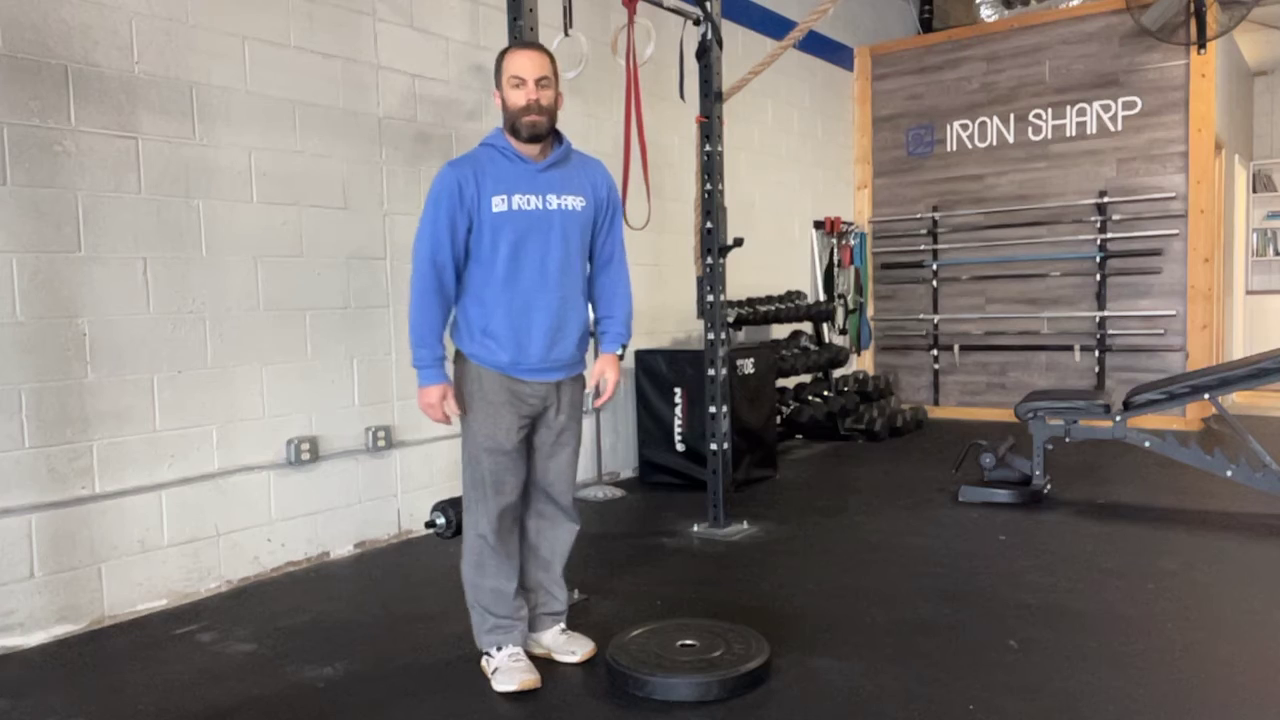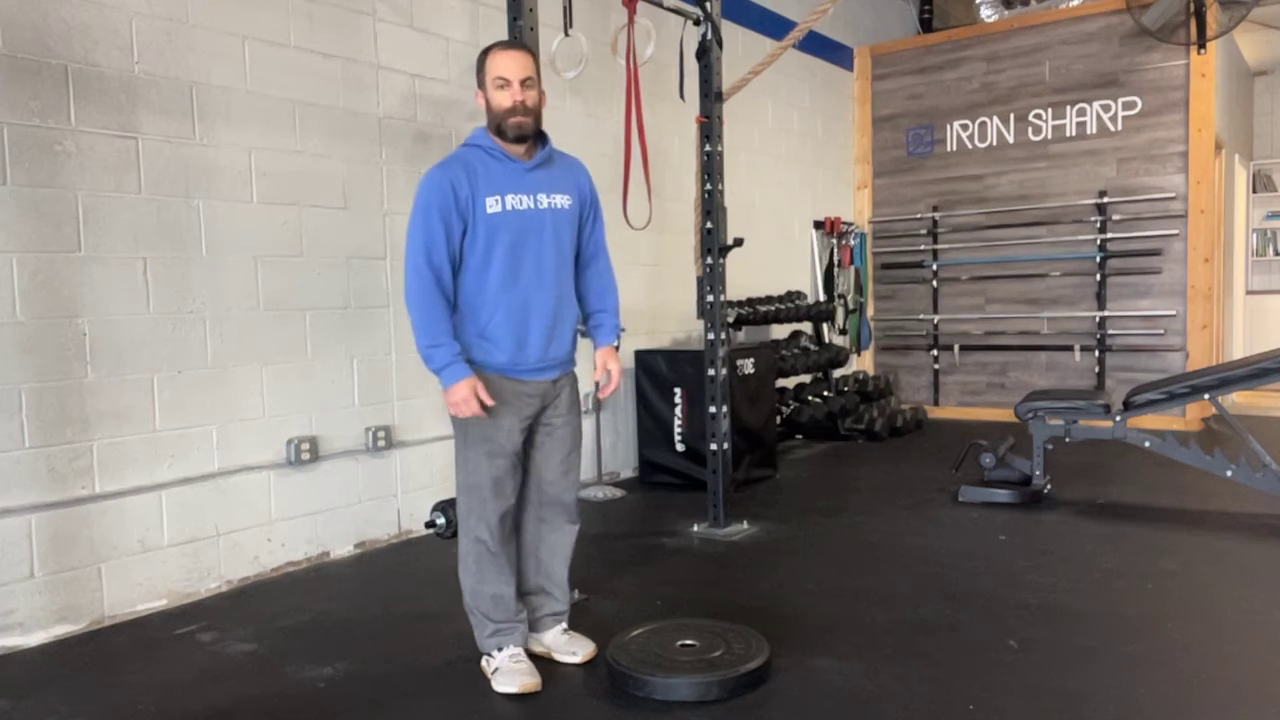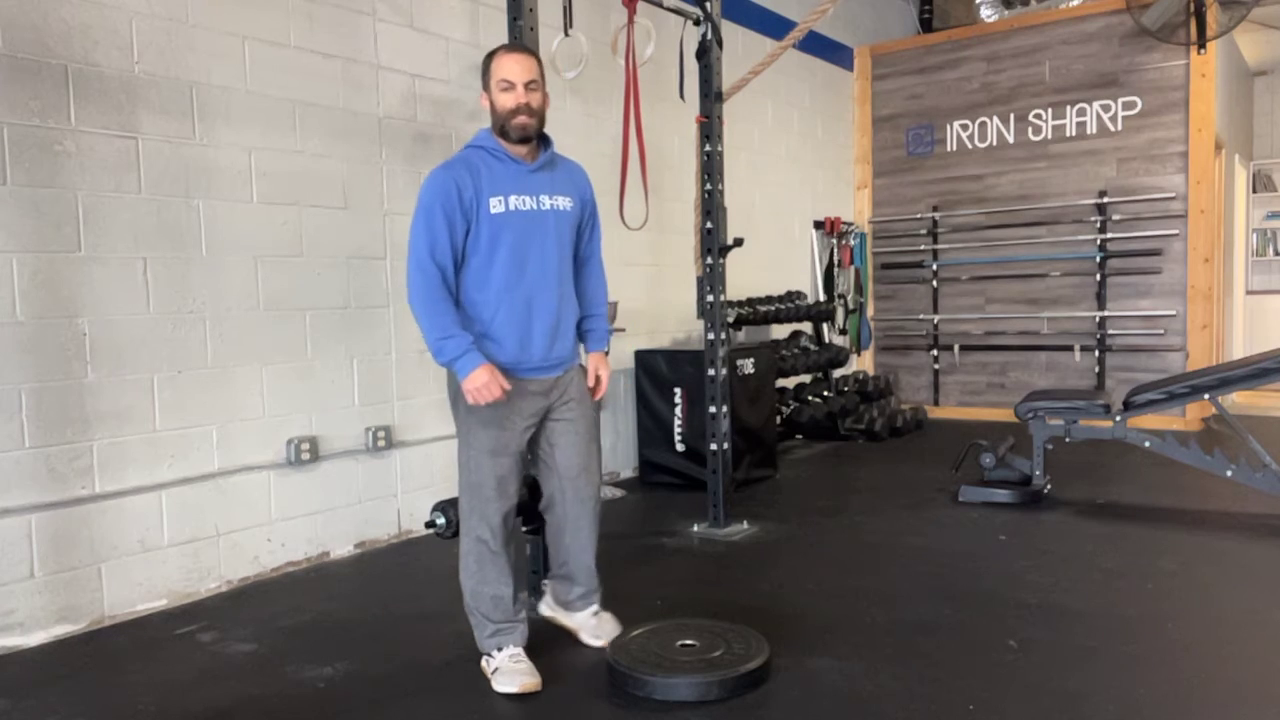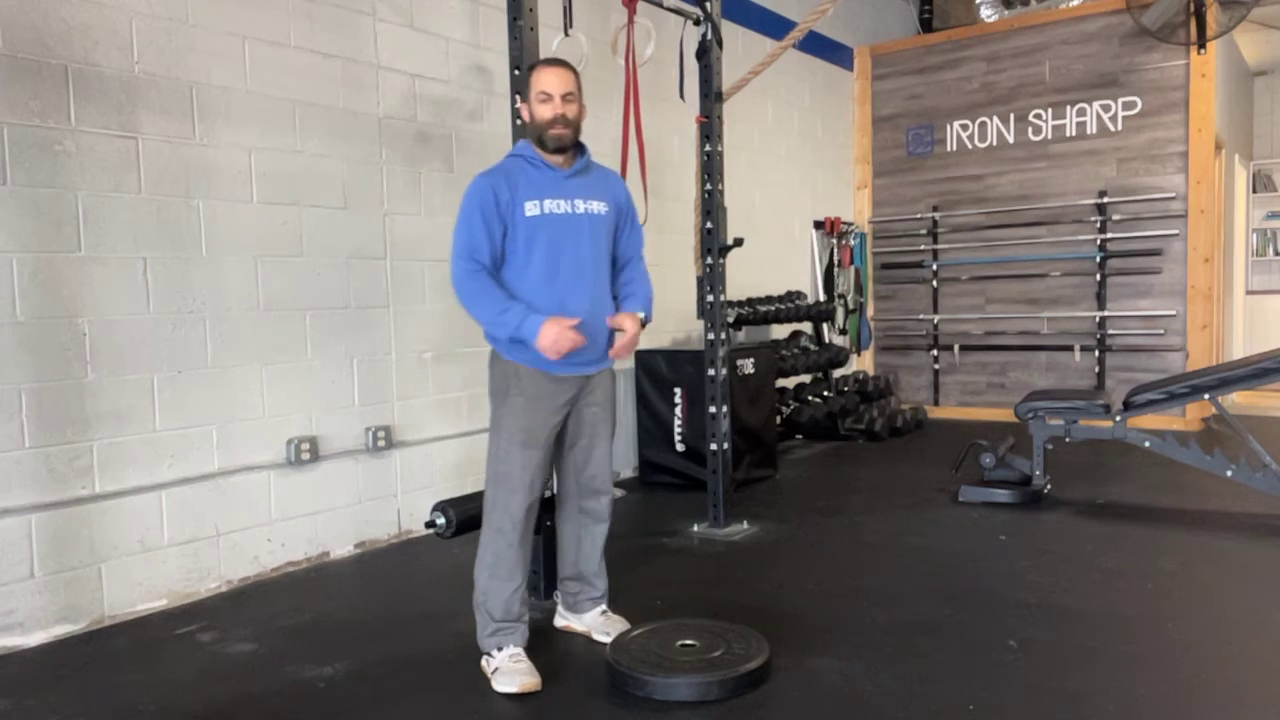
dt=0.4s
person 1, frame 1
left shoulder: (593, 179)
right shoulder: (464, 178)
left elbow: (609, 268)
right elbow: (433, 276)
left wrist: (611, 346)
right wrist: (429, 369)
left hip: (565, 376)
right hip: (492, 375)
left knee: (554, 505)
right knee: (494, 510)
left ankle: (546, 622)
right ankle: (500, 641)
person 1, frame 2
left shoulder: (572, 176)
right shoulder: (451, 179)
left elbow: (592, 263)
right elbow: (427, 280)
left wrist: (606, 337)
right wrist: (451, 368)
left hip: (558, 375)
right hip: (489, 378)
left knee: (556, 506)
right knee: (490, 514)
left ankle: (547, 623)
right ankle: (501, 643)
person 1, frame 3
left shoulder: (572, 180)
right shoulder: (454, 180)
right elbow: (427, 279)
left wrist: (597, 343)
right wrist: (465, 360)
left hip: (565, 373)
right hip: (493, 377)
left knee: (579, 491)
right knee: (490, 513)
left ankle: (574, 598)
right ankle: (501, 642)
person 1, frame 4
left shoulder: (609, 186)
right shoulder: (496, 186)
left elbow: (630, 262)
right elbow: (470, 274)
left wrist: (634, 310)
right wrist: (533, 326)
left hip: (595, 370)
right hip: (527, 371)
left knee: (591, 495)
right knee: (512, 505)
left ankle: (582, 603)
right ankle: (502, 642)
